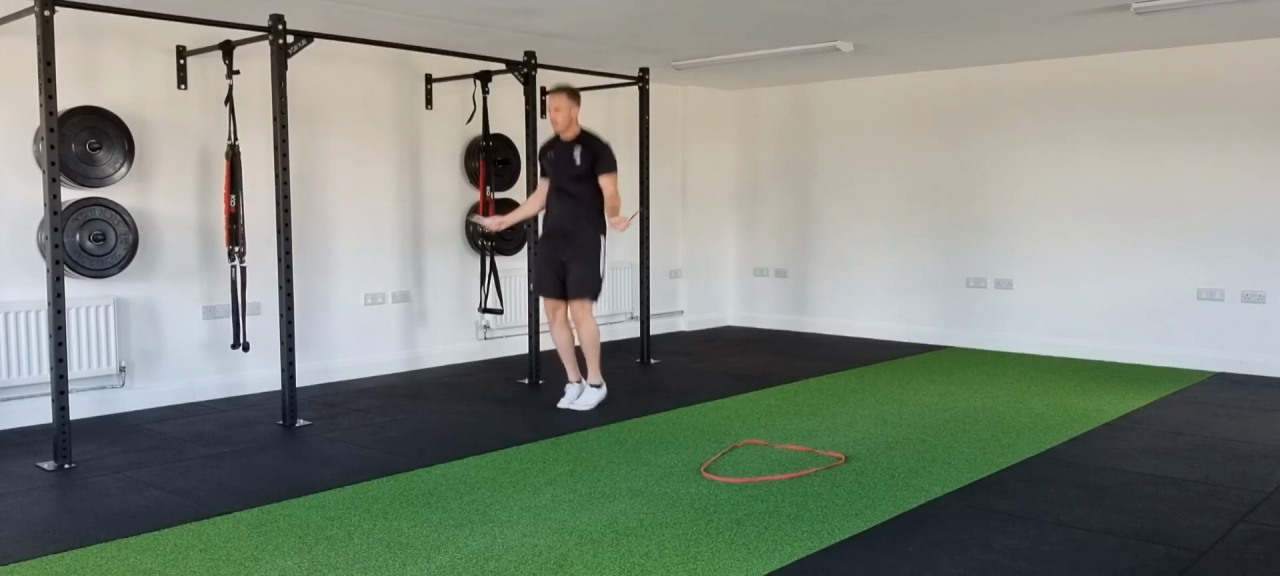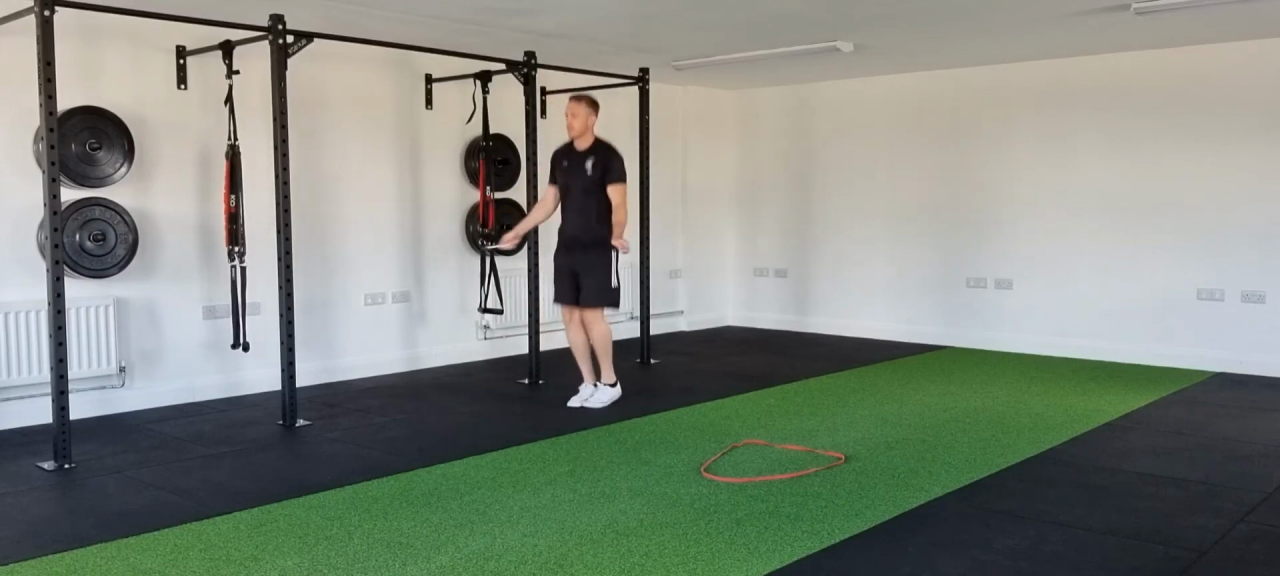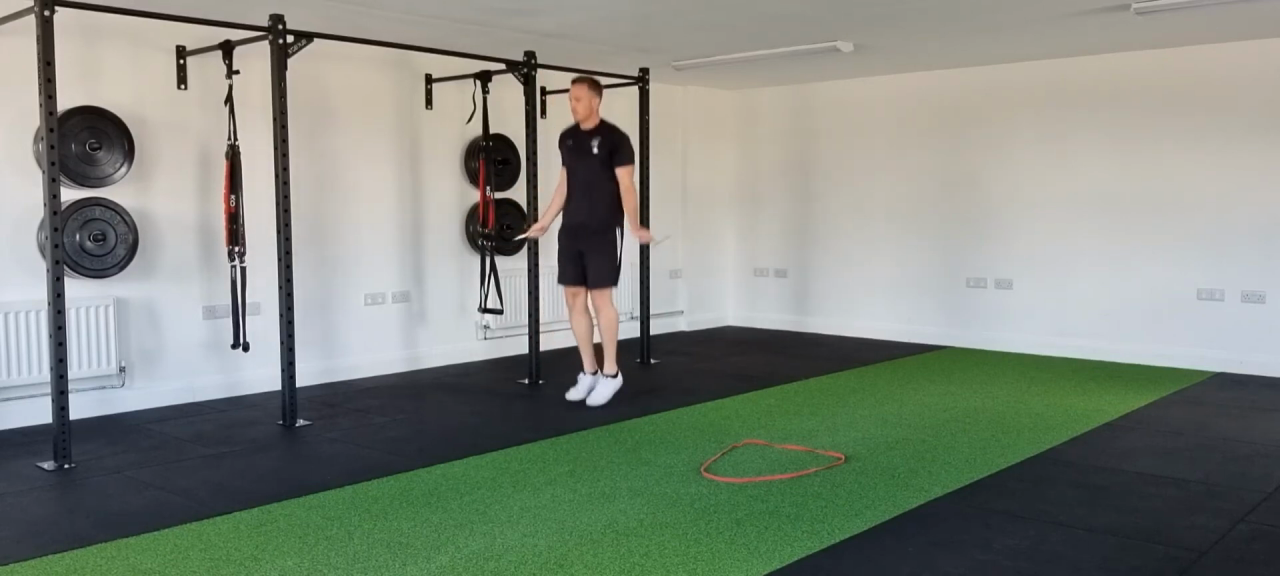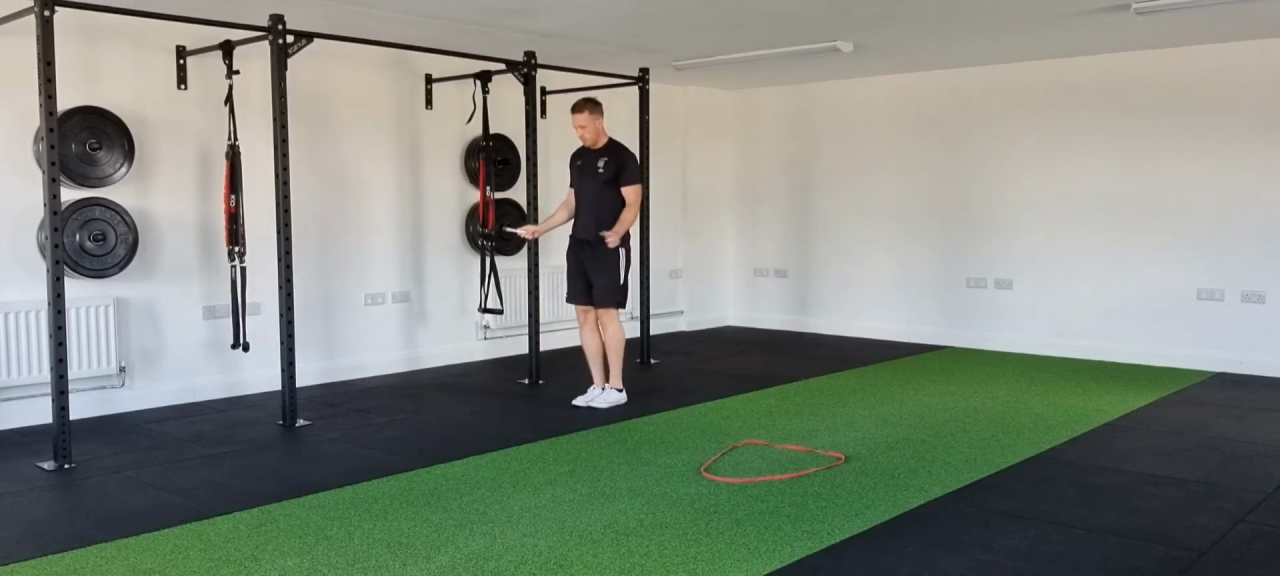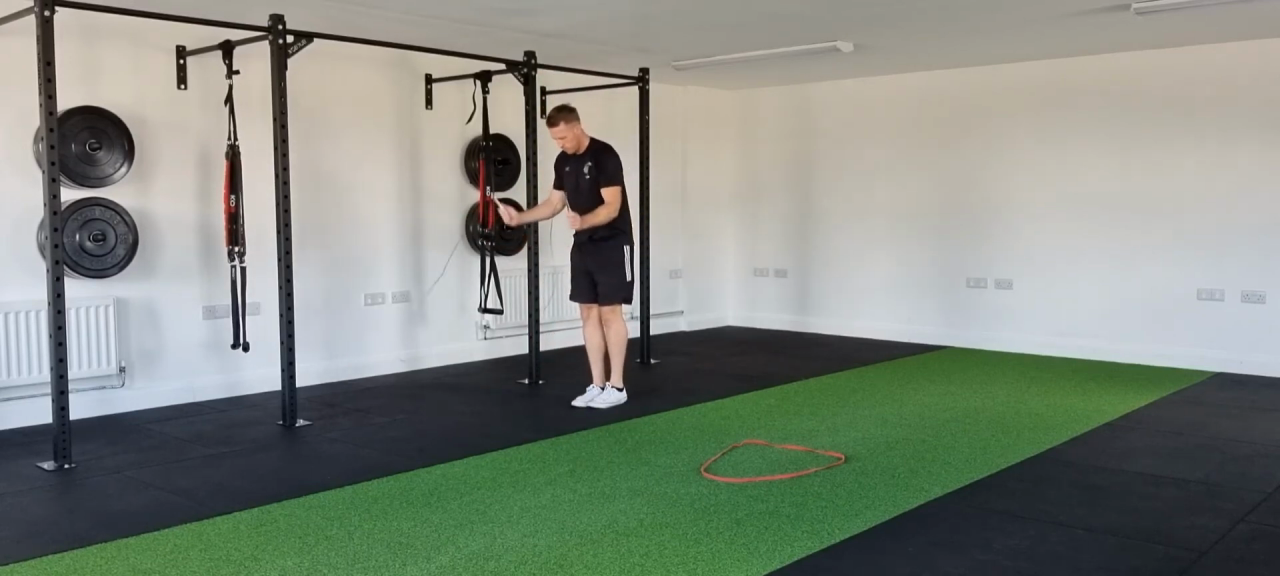
dt=1s
person 1, frame 1
left shoulder: (595, 148)
right shoulder: (548, 150)
left elbow: (609, 192)
left wrist: (613, 217)
right wrist: (507, 219)
left hip: (585, 240)
right hip: (552, 240)
left knee: (579, 310)
right knee: (554, 311)
left ankle: (595, 382)
right ankle: (575, 382)
person 1, frame 2
left shoulder: (608, 157)
right shoulder: (560, 156)
left elbow: (618, 203)
right elbow: (549, 202)
left wrist: (617, 233)
right wrist: (519, 231)
left hip: (599, 250)
right hip: (568, 249)
left knee: (592, 317)
right knee: (570, 316)
left ankle: (609, 382)
right ankle: (589, 383)
person 1, frame 3
left shoulder: (616, 138)
right shoulder: (567, 138)
left elbow: (626, 185)
left wrist: (635, 225)
right wrist: (544, 221)
left hip: (605, 231)
right hip: (572, 229)
left knee: (600, 298)
right knee: (574, 298)
left ankle: (610, 373)
right ankle: (589, 372)
person 1, frame 4
left shoulder: (621, 156)
right shoulder: (577, 158)
left elbow: (632, 203)
left wrist: (617, 233)
right wrist: (540, 228)
left hip: (608, 250)
right hip: (579, 247)
left knee: (606, 316)
right knee: (585, 317)
left ankle: (616, 388)
right ankle: (598, 385)
person 1, frame 5
left shoulder: (605, 155)
right shoulder: (563, 162)
left elbow: (612, 207)
right elbow: (555, 203)
left wrist: (583, 221)
right wrist: (520, 217)
left hip: (612, 245)
right hip: (583, 246)
left knee: (610, 312)
right knee: (589, 313)
left ankle: (616, 386)
right ankle: (597, 385)
